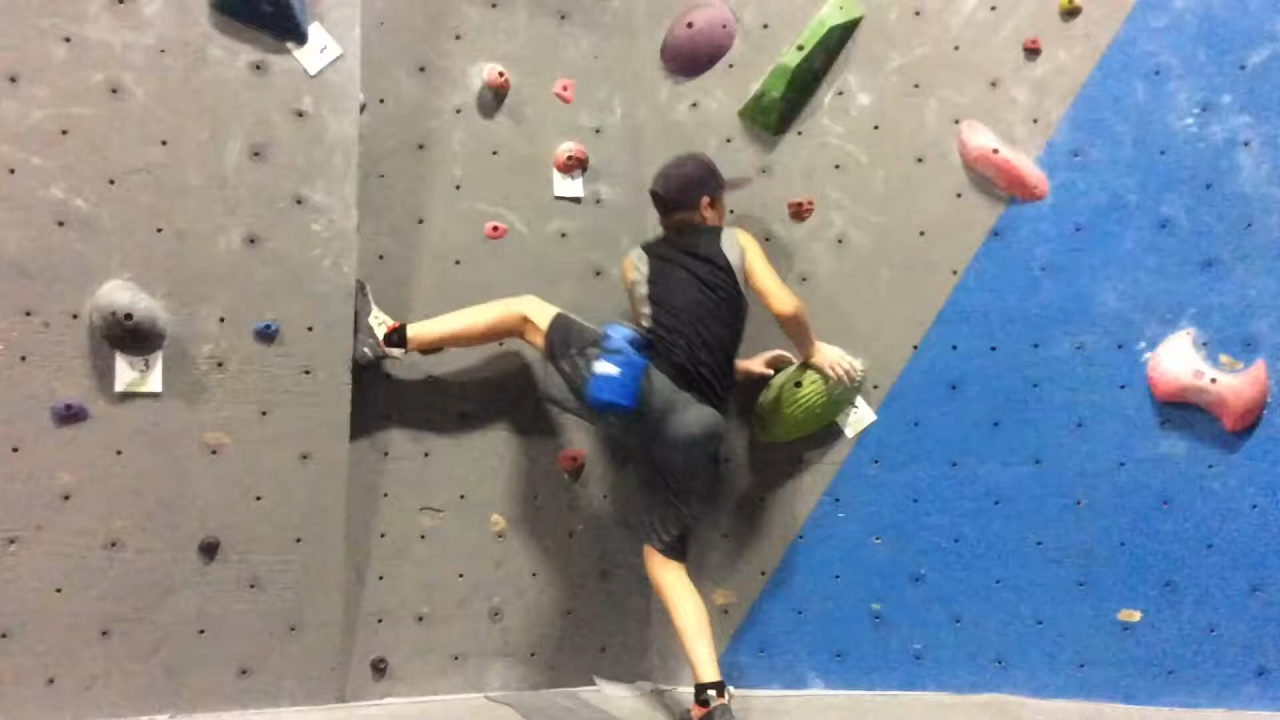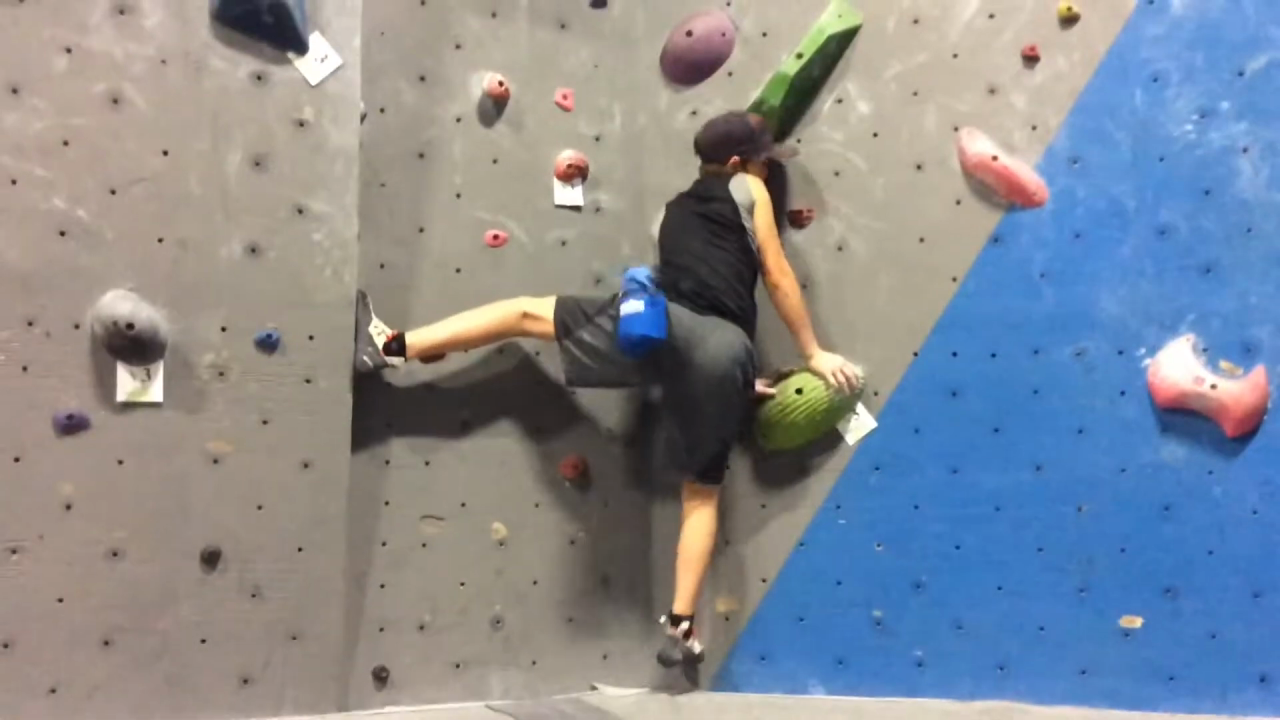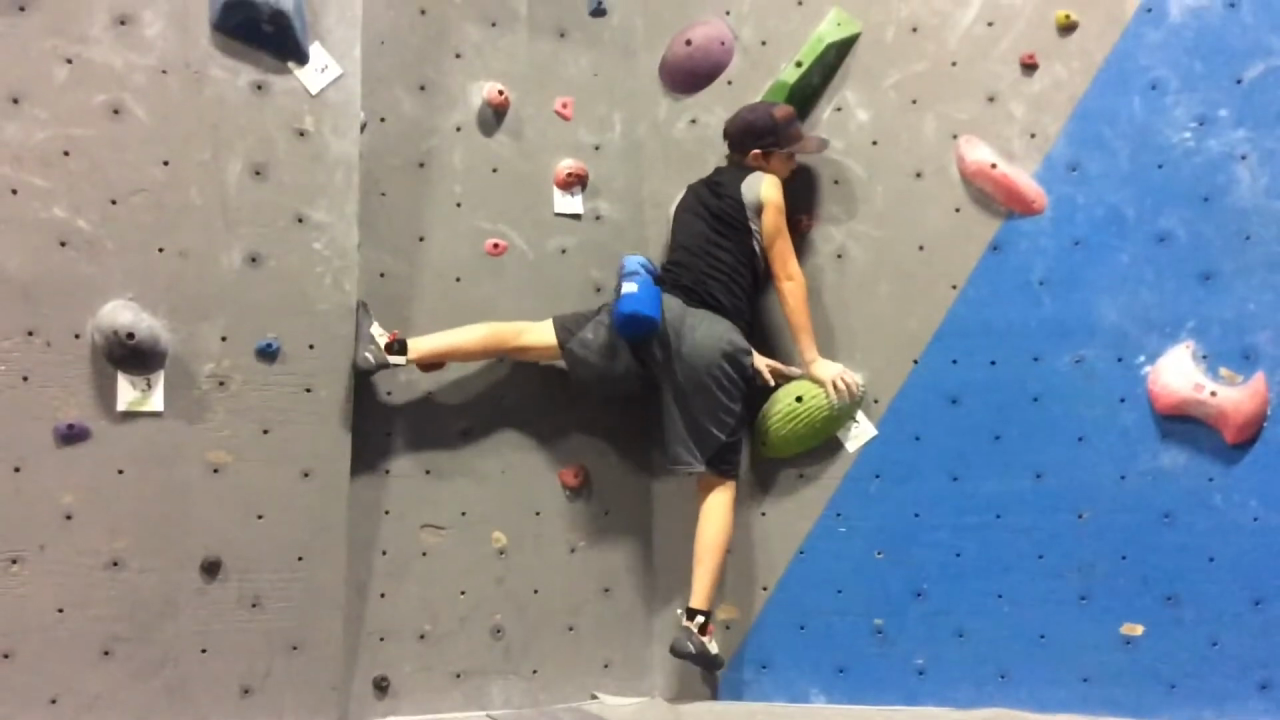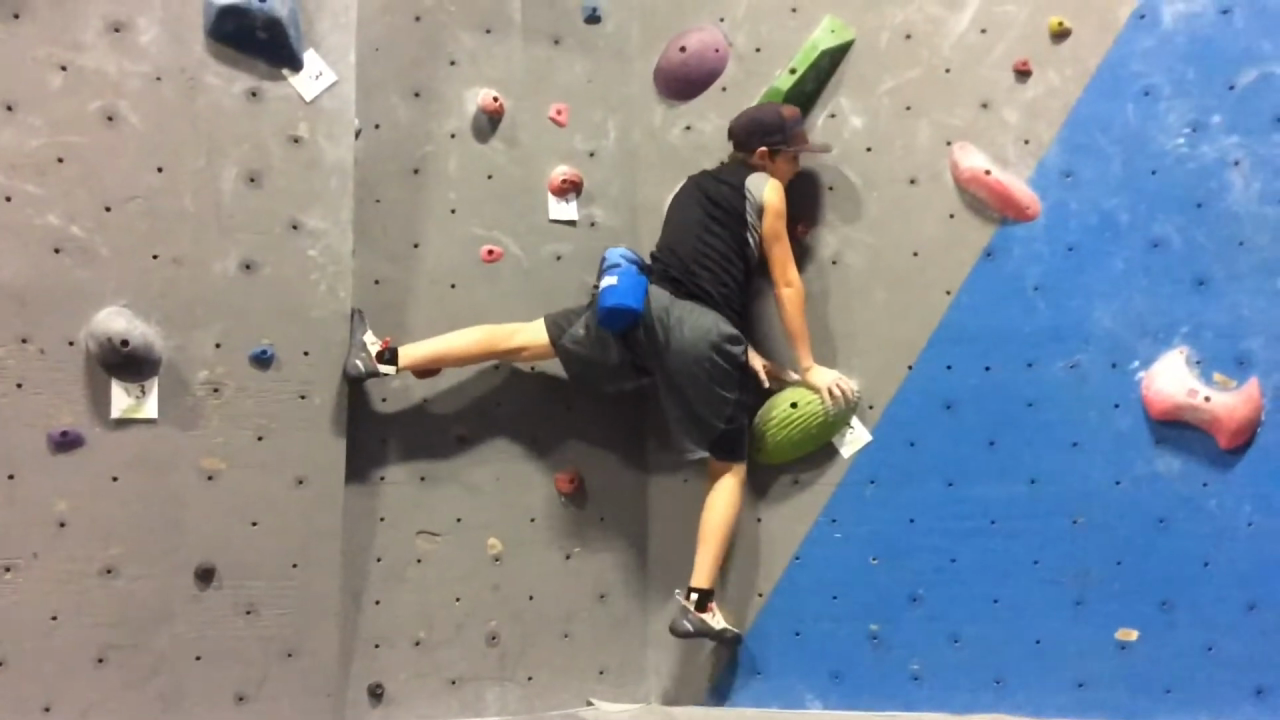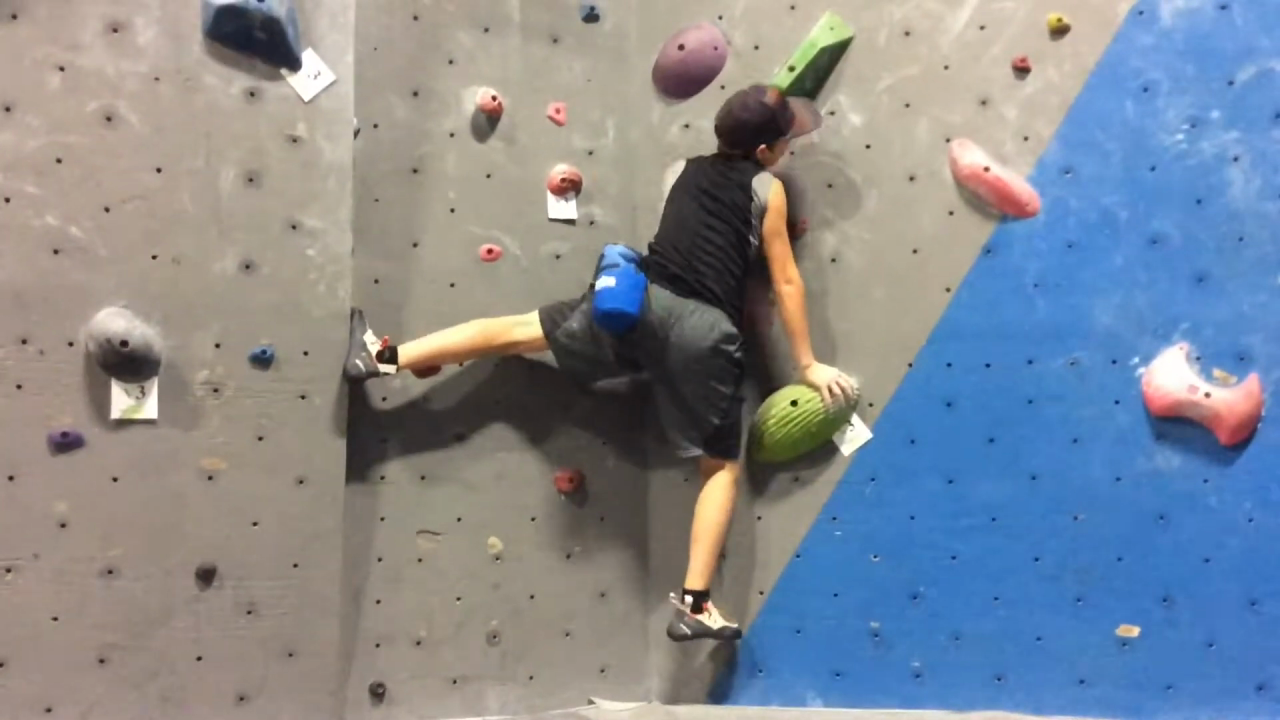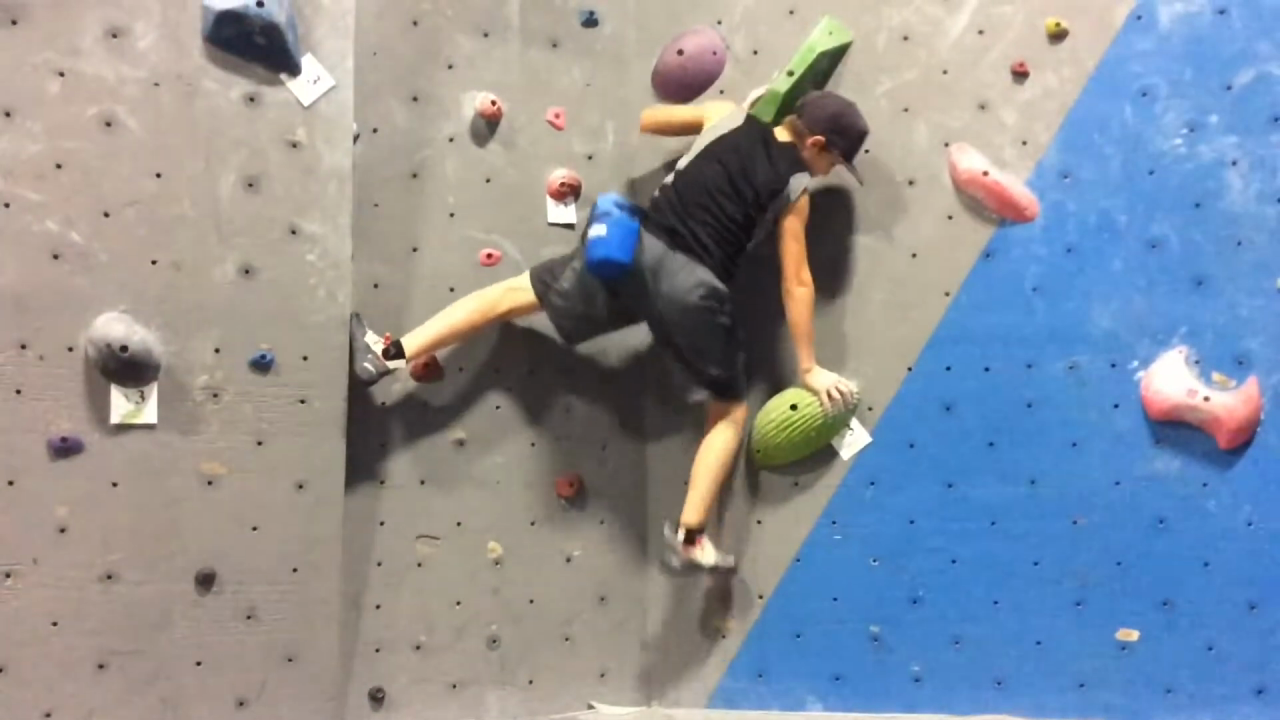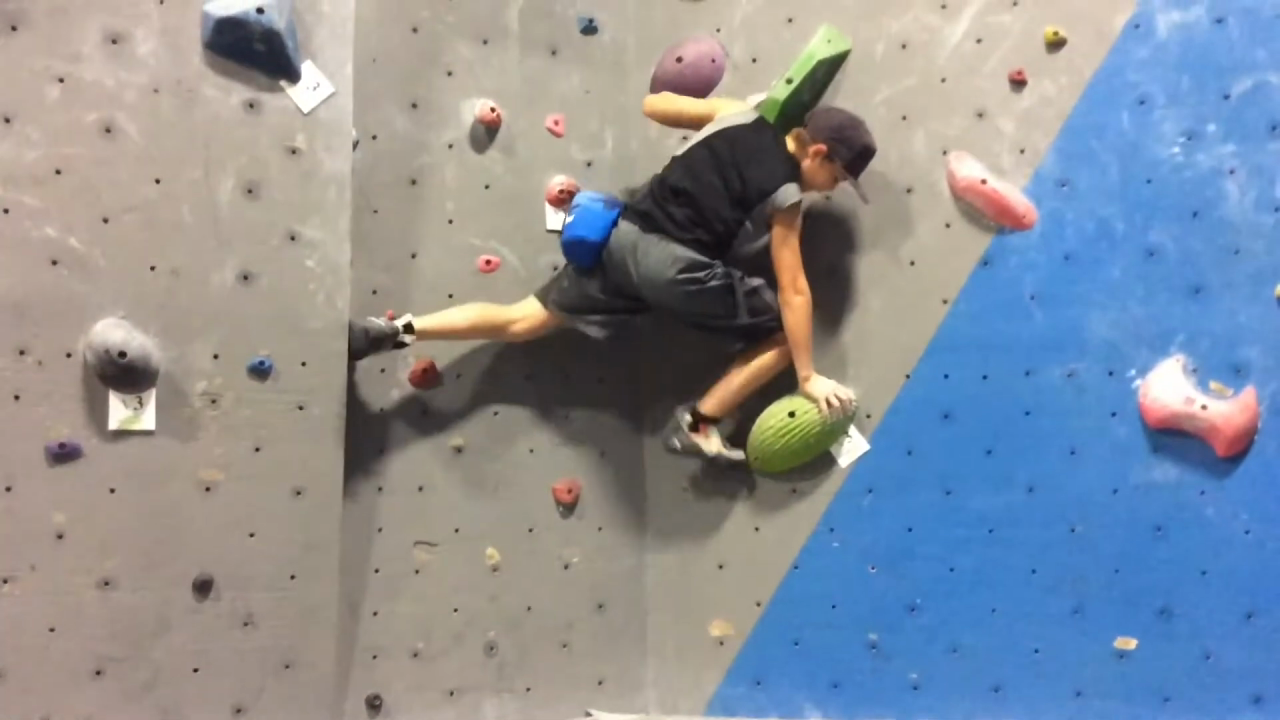
dt=0.7s
person 1, frame 1
left shoulder: (638, 261)
right shoulder: (736, 242)
right elbow: (788, 308)
left wrist: (737, 366)
right wrist: (814, 351)
left hip: (639, 382)
right hip: (694, 426)
left knee: (527, 310)
right knee: (665, 558)
left ankle: (389, 336)
person 1, frame 2
left shoulder: (674, 210)
right shoulder: (749, 190)
right elbow: (778, 277)
left wrist: (739, 378)
right wrist: (813, 353)
left hip: (657, 320)
right hip: (723, 351)
left knee: (525, 313)
right knee: (701, 493)
left ankle: (390, 345)
right ankle: (679, 628)
person 1, frame 3
left shoulder: (695, 193)
right shoulder: (764, 188)
right elbow: (788, 278)
left wrist: (743, 353)
right wrist: (812, 360)
left hip: (657, 311)
right hip: (711, 342)
left knee: (524, 337)
right knee: (718, 484)
left ankle: (391, 347)
right ankle: (696, 624)
person 1, frame 4
left shoulder: (695, 184)
right shoulder: (766, 189)
right elbow: (786, 283)
left wrist: (741, 350)
right wrist: (807, 367)
left hip: (646, 302)
right hip: (702, 334)
left knee: (520, 339)
right knee: (729, 470)
left ankle: (383, 356)
right ankle: (698, 603)
person 1, frame 5
left shoulder: (683, 172)
right shoulder: (768, 190)
right elbow: (786, 282)
right wrist: (808, 365)
left hip: (641, 298)
right hip: (704, 331)
left knee: (516, 330)
right knee: (721, 469)
left ankle: (383, 355)
right ankle: (694, 604)
person 1, frame 6
left shoulder: (728, 117)
right shoulder: (795, 186)
left elbow: (648, 120)
right elbow: (796, 283)
right wrist: (808, 368)
left hip: (637, 247)
right hip: (694, 287)
left knee: (511, 295)
right knee: (729, 412)
left ankle: (387, 352)
right ankle: (690, 537)
person 1, frame 7
left shoulder: (737, 115)
right shoulder: (786, 195)
left elbow: (653, 105)
right elbow: (794, 291)
right wrist: (808, 376)
left hip: (623, 235)
right hip: (676, 268)
left knee: (519, 321)
right knee: (783, 333)
left ankle: (396, 330)
right ankle: (700, 424)
